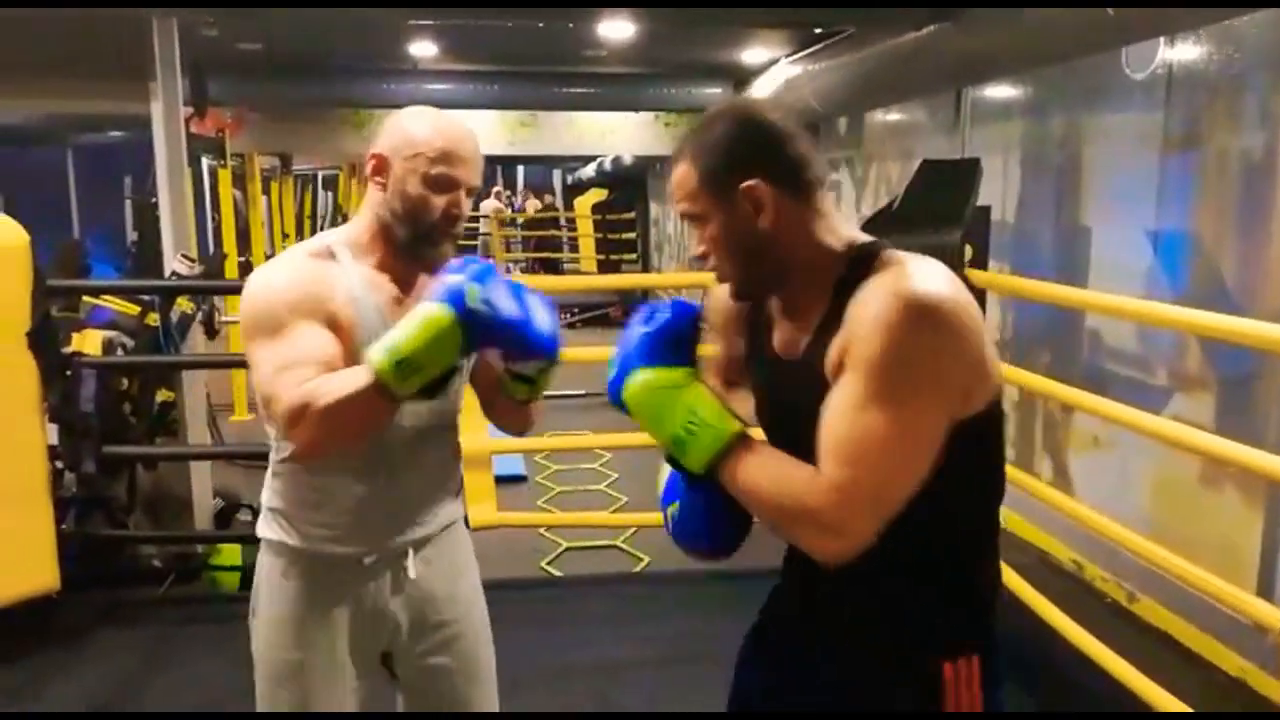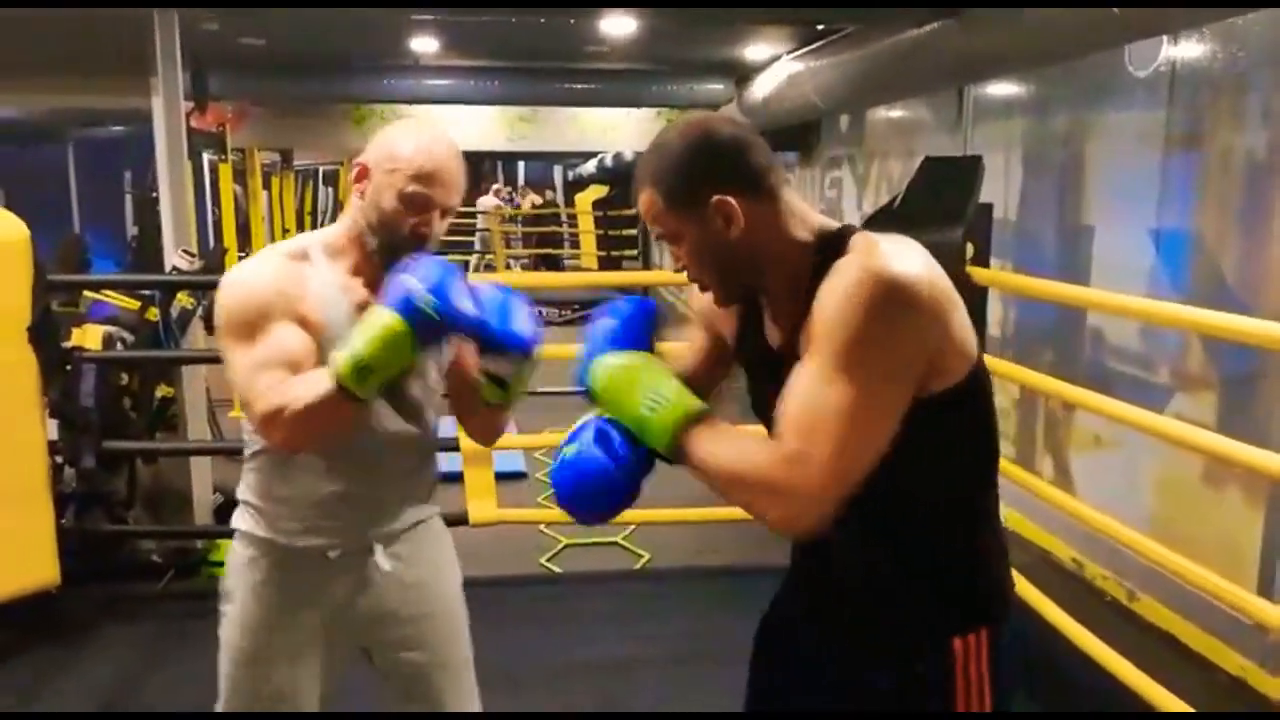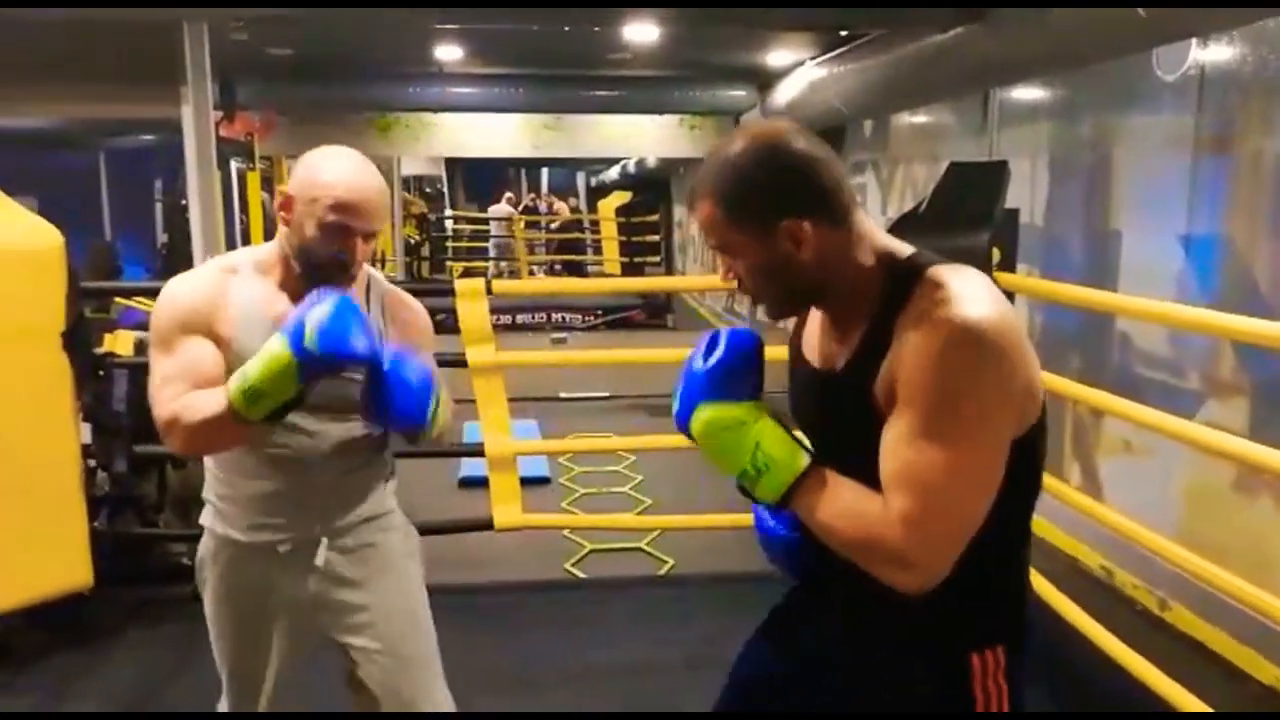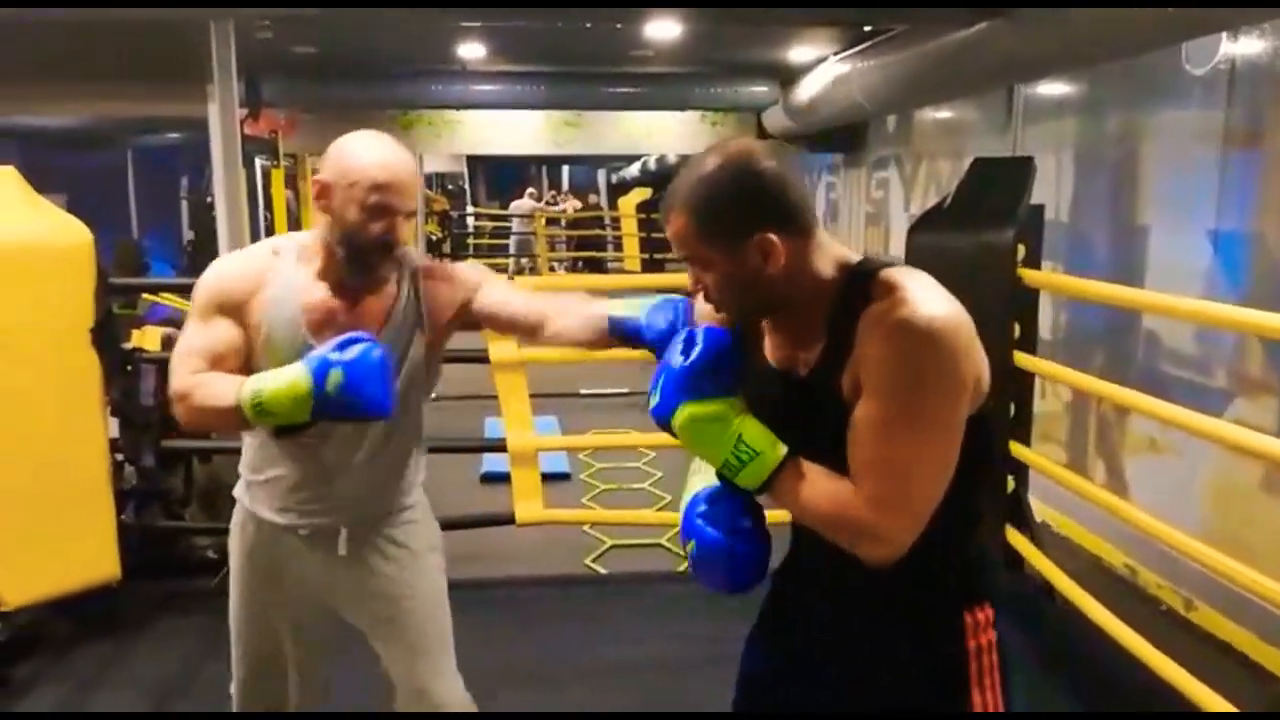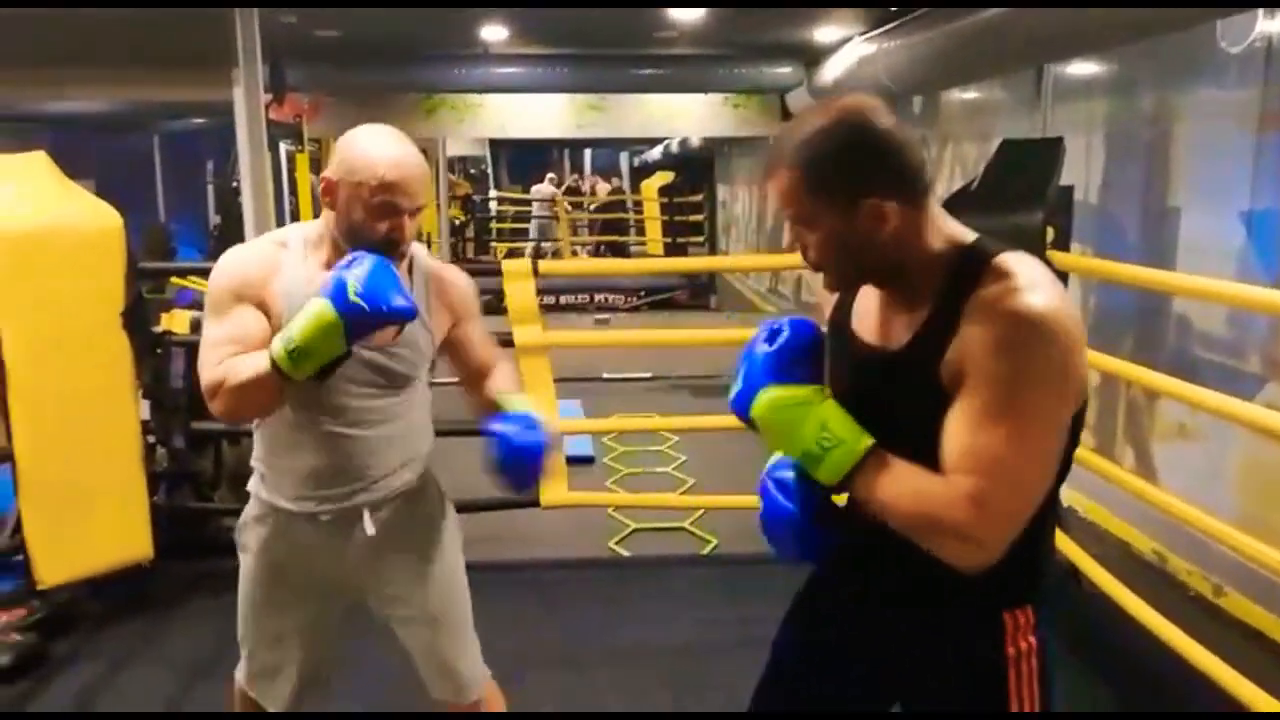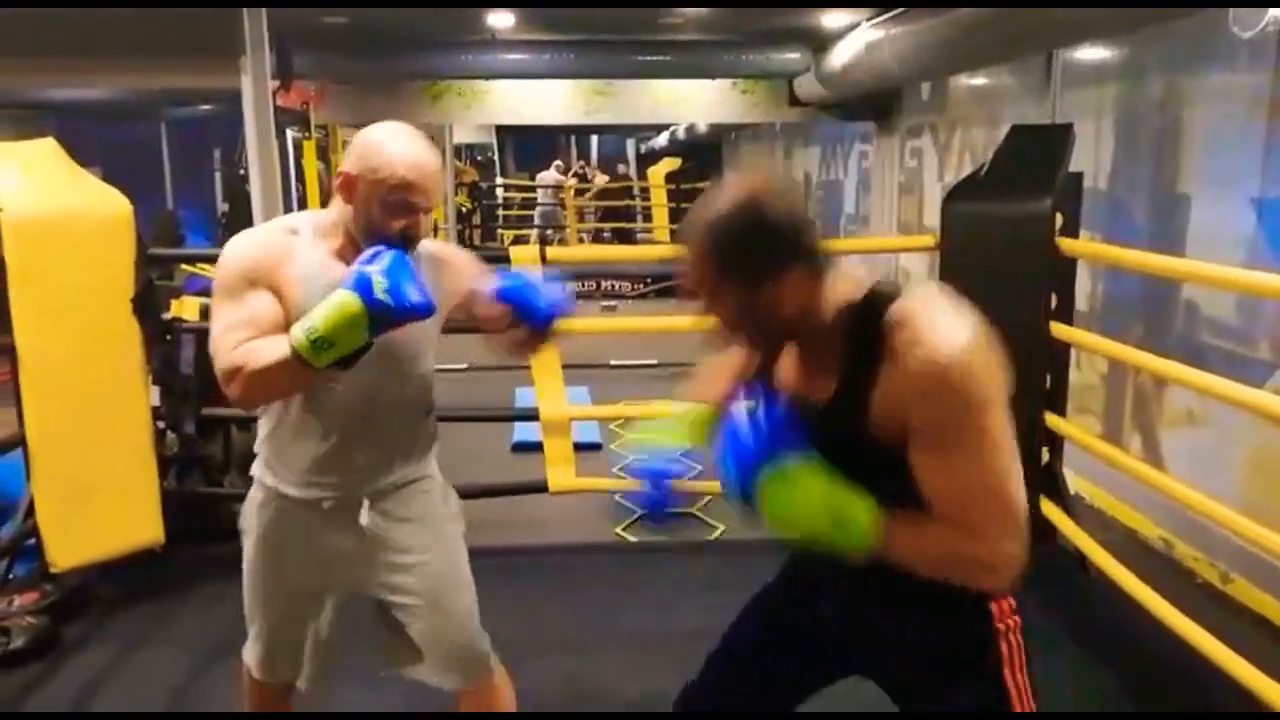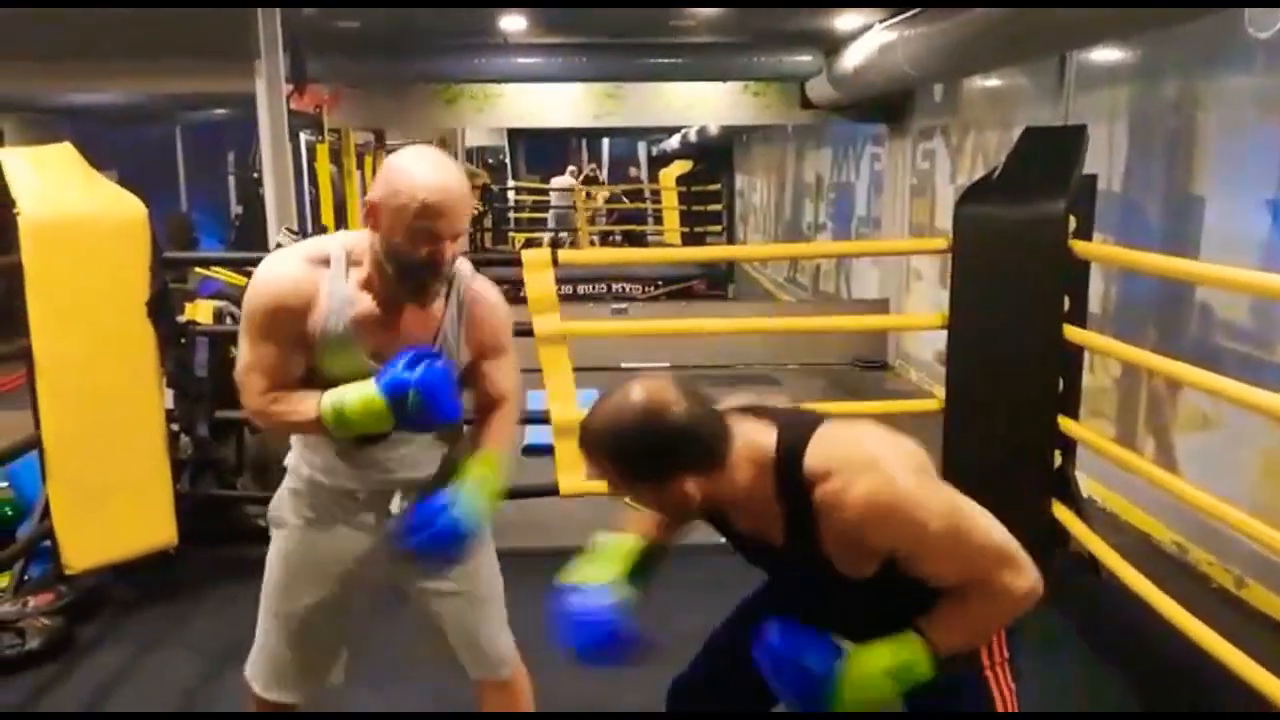
dt=0.3s
person 1, frame 1
left shoulder: (467, 283)
right shoulder: (294, 283)
left elbow: (511, 417)
right elbow: (307, 426)
left wrist: (529, 361)
right wrist: (433, 335)
left hip: (436, 553)
right hip: (316, 568)
left knee: (466, 705)
person 1, frame 2
left shoulder: (444, 291)
right shoulder: (267, 282)
left elbow: (485, 429)
right elbow: (283, 422)
left wrist: (503, 365)
right wrist: (389, 335)
left hip: (409, 549)
right hip: (287, 558)
left knee: (451, 702)
right knee: (256, 704)
person 1, frame 3
left shoulder: (397, 309)
right shoulder: (200, 298)
left elbow: (427, 405)
right elbow: (181, 427)
left wrist: (413, 407)
right wrist: (286, 365)
left hip: (365, 541)
right hip: (248, 551)
left knee: (422, 703)
right knee: (247, 704)
person 1, frame 4
left shoulder: (438, 287)
right shoulder: (243, 279)
left elbow: (545, 313)
right elbow: (188, 400)
left wrist: (633, 319)
right wrist: (301, 387)
left hip: (386, 531)
right hip: (273, 533)
left knee: (436, 700)
right knee: (261, 701)
person 1, frame 5
left shoulder: (441, 282)
right shoulder: (252, 269)
left elbow: (490, 369)
right elbow: (224, 397)
left wrist: (513, 418)
right wrist: (324, 330)
left hip: (407, 515)
right hip: (293, 520)
left knee: (465, 686)
right knee: (266, 684)
person 1, frame 6
left shoulder: (443, 266)
right shoulder: (262, 255)
left elbow: (505, 307)
right elbow: (241, 379)
left wrist: (532, 307)
right wrist: (347, 316)
left hip: (405, 500)
right hip: (295, 506)
left knee: (472, 662)
right knee: (273, 666)
person 1, frame 7
left shoulder: (479, 301)
right shoulder: (291, 282)
left elbow: (501, 403)
right elbow: (265, 406)
left wrist: (472, 495)
right wrist: (371, 403)
left hip: (434, 502)
right hip: (328, 501)
left knee: (496, 663)
right knee: (280, 677)
person 2, frame 1
left shoulder: (909, 306)
right shoulder: (749, 297)
left elbow: (837, 524)
left wrist: (697, 433)
left hip: (918, 658)
right hip: (805, 616)
person 2, frame 2
left shoulder: (880, 288)
right shoulder: (739, 293)
left elbow: (795, 494)
right elbow: (687, 375)
left wrist: (659, 409)
right wrist: (610, 430)
left hip: (930, 632)
right hip: (819, 600)
person 2, frame 3
left shoulder: (955, 329)
right shoulder: (812, 307)
left elbow: (912, 559)
left wrist: (763, 456)
left hip: (942, 652)
right hip: (825, 607)
person 2, frame 4
left shoulder: (912, 327)
right shoulder: (747, 312)
left elbow: (879, 532)
left wrist: (737, 447)
left hip: (926, 622)
right hip: (814, 591)
person 2, frame 5
left shoulder: (1018, 316)
right shoulder: (855, 284)
left elbow: (973, 534)
left wrist: (817, 436)
right wrist: (794, 458)
left hip: (972, 621)
right hip: (850, 582)
right knee: (781, 698)
person 2, frame 6
left shoulder: (931, 356)
right shoulder: (771, 332)
left elbow: (994, 557)
left wrist: (837, 517)
left hip: (946, 611)
right hip: (835, 574)
right knee: (705, 706)
person 2, frame 7
left shoulder: (863, 487)
right shoulder: (719, 450)
left elbow: (1013, 580)
right elbow: (660, 515)
left wrist: (899, 666)
right wrist: (604, 569)
left hip: (938, 624)
right hip: (817, 603)
right knee: (698, 703)
